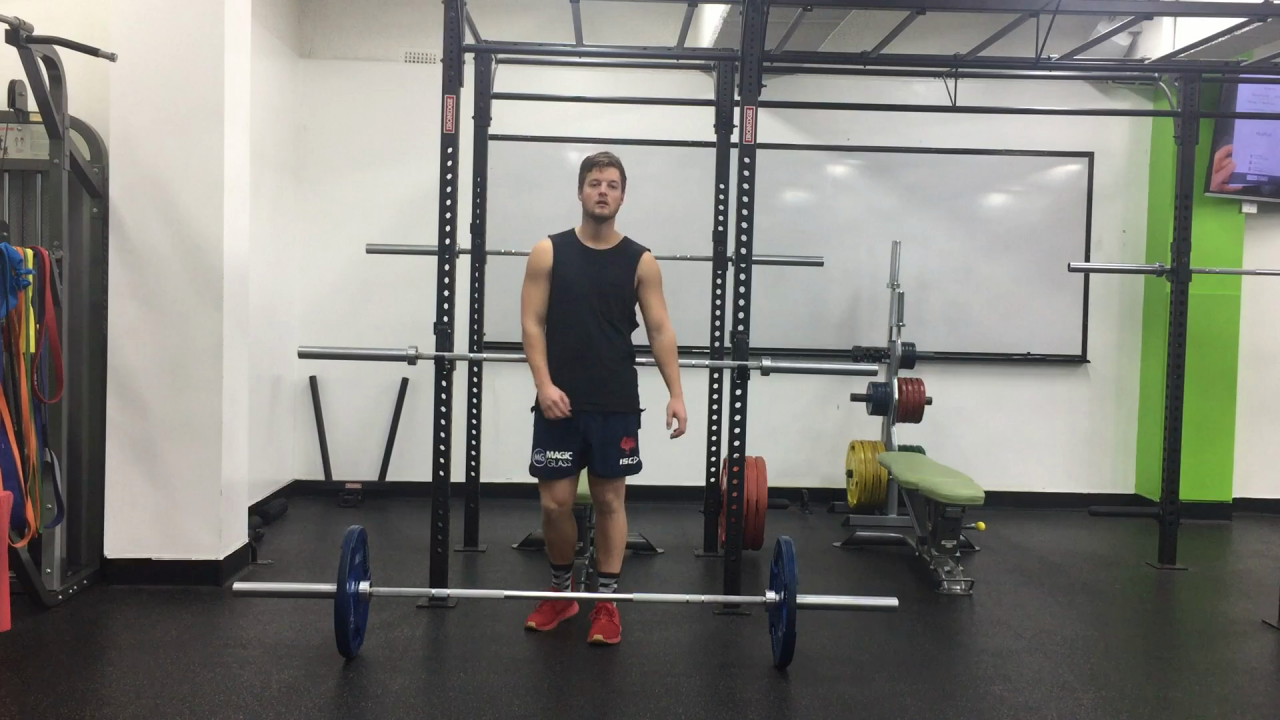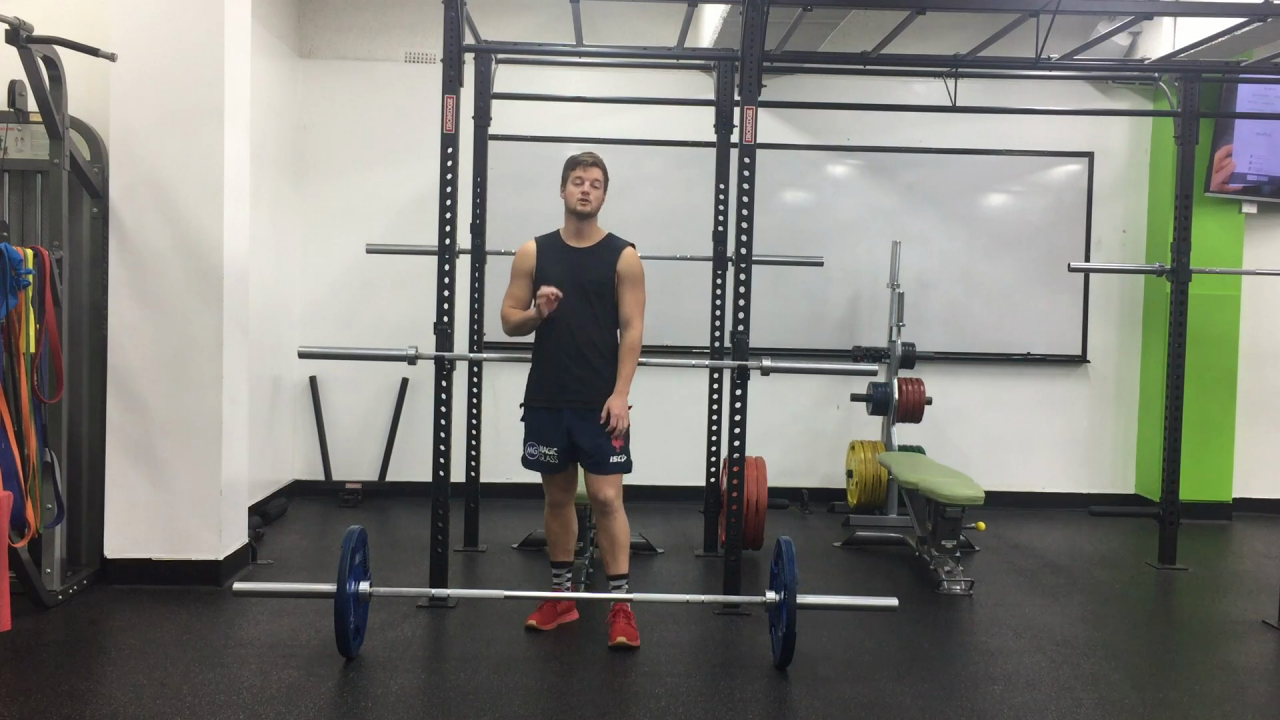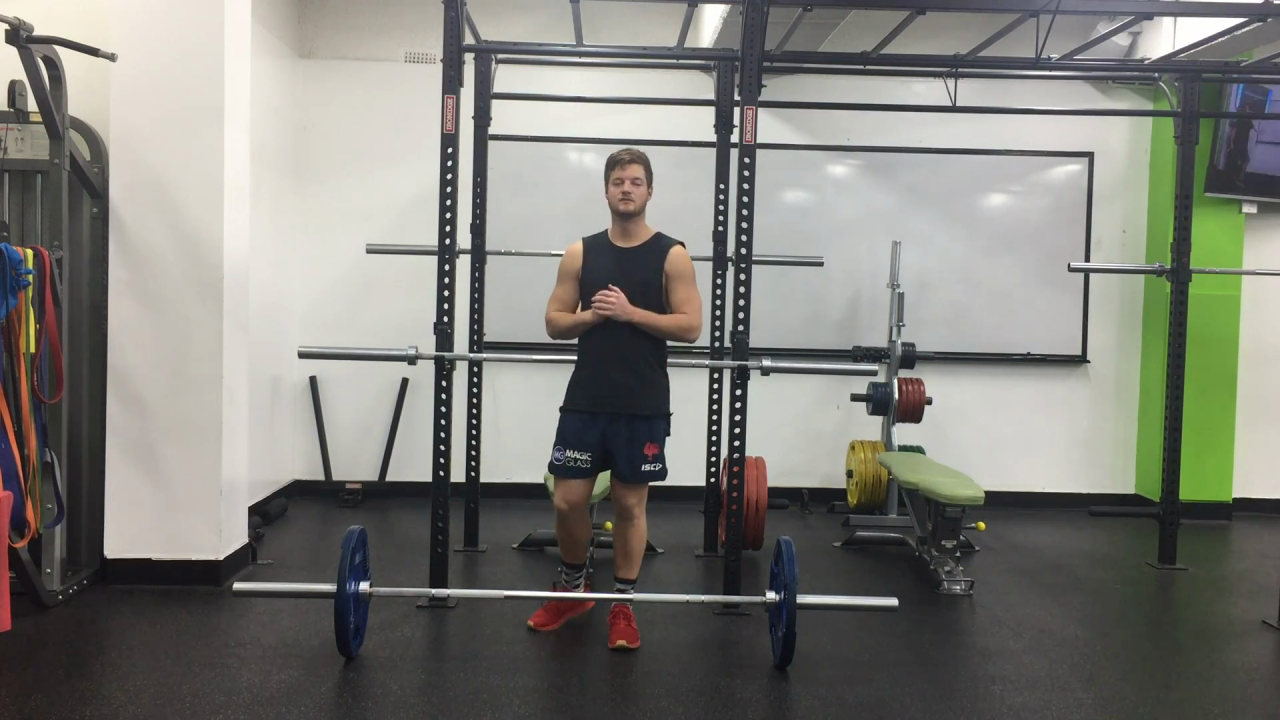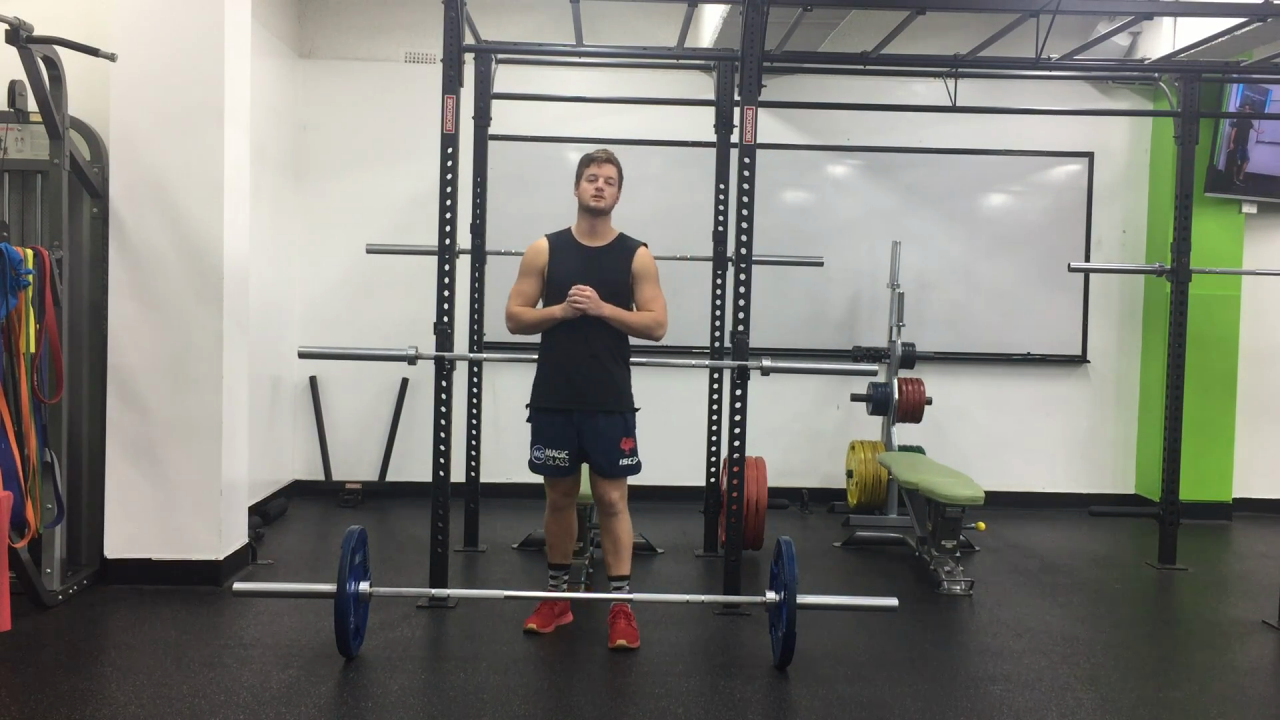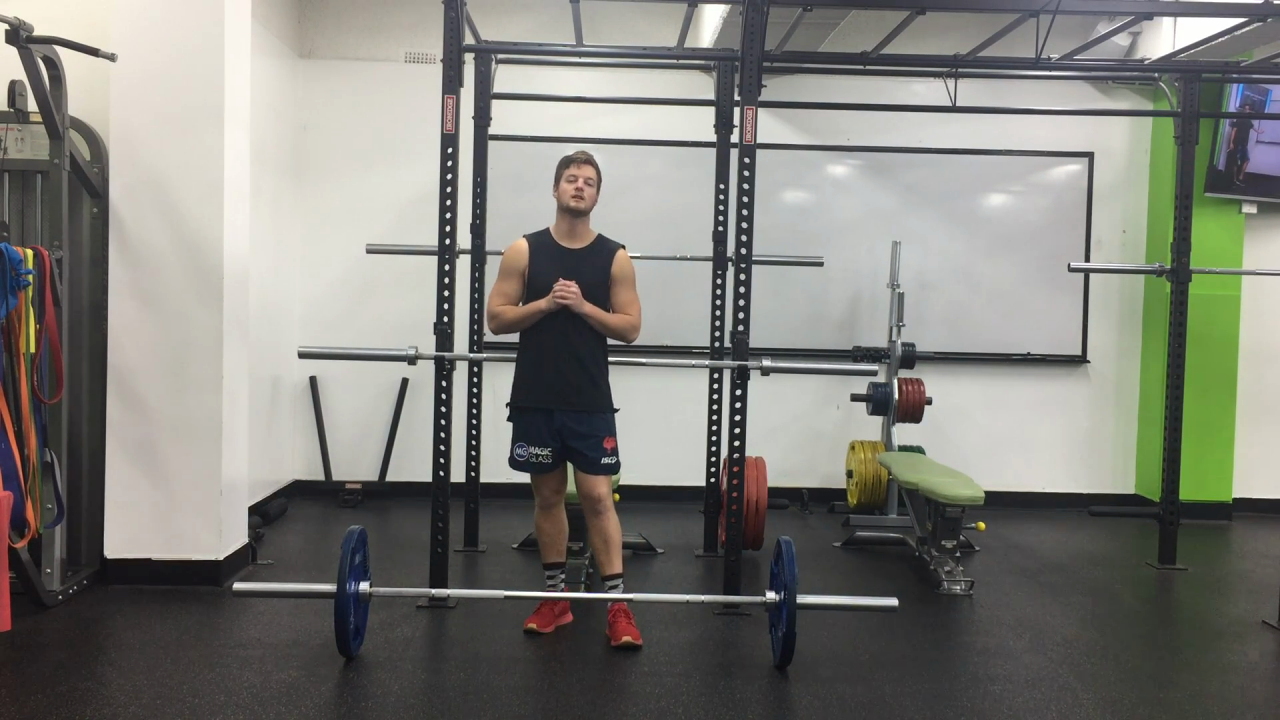
dt=1s
person 1, frame 1
left shoulder: (641, 261)
right shoulder: (549, 252)
left elbow: (660, 330)
right elbow: (533, 323)
left wrist: (676, 394)
right wrist: (544, 383)
left hip: (616, 404)
right hip: (561, 401)
left knee: (609, 500)
right knee: (554, 502)
left ankle: (606, 602)
right ankle: (561, 592)
person 1, frame 2
left shoulder: (623, 256)
right shoulder: (534, 252)
left elbow: (631, 330)
right elbow: (509, 320)
left wrist: (621, 393)
right wrist: (537, 312)
left hip: (600, 400)
right hip: (547, 397)
left knee: (606, 497)
right knee: (557, 496)
left ankle: (621, 605)
right ankle: (562, 595)
person 1, frame 3
left shoulder: (672, 255)
right shoulder: (581, 253)
left elbow: (690, 326)
right elbow: (555, 322)
left wrist: (631, 312)
right wrist: (593, 315)
left hip: (642, 403)
right hip: (585, 398)
left knee: (630, 504)
right knee: (568, 502)
left ankle: (622, 606)
right ankle: (572, 588)
person 1, frame 4
left shoulder: (636, 255)
right shoulder: (544, 250)
left elbow: (656, 325)
right elbow: (514, 318)
left wrist: (602, 308)
right wrist: (560, 310)
left hip: (610, 400)
right hip: (553, 397)
left knee: (612, 500)
right knee: (559, 498)
left ankle: (621, 606)
right ankle: (558, 597)
person 1, frame 5
left shoulder: (614, 257)
right shoulder: (524, 250)
left elbow: (630, 327)
right elbow: (496, 318)
left wrist: (583, 306)
right wrist: (546, 303)
left hip: (590, 399)
right hip: (536, 397)
left knee: (598, 497)
right knee: (548, 496)
left ankle: (617, 605)
right ankle: (556, 598)
